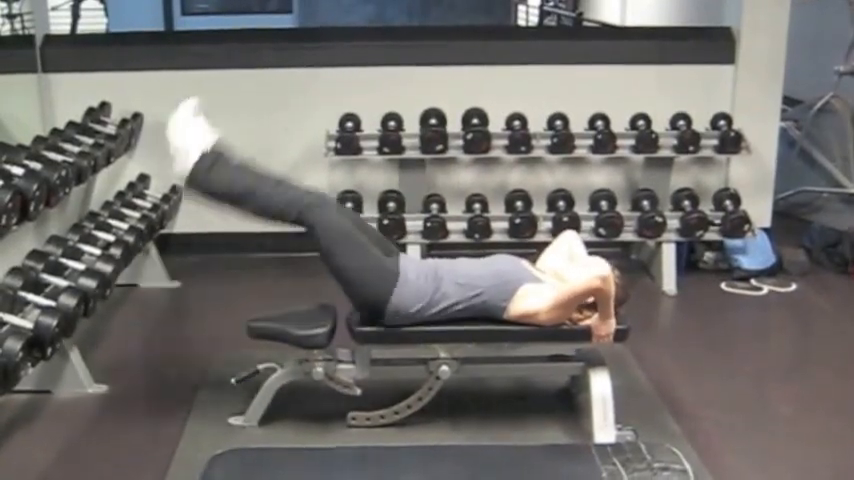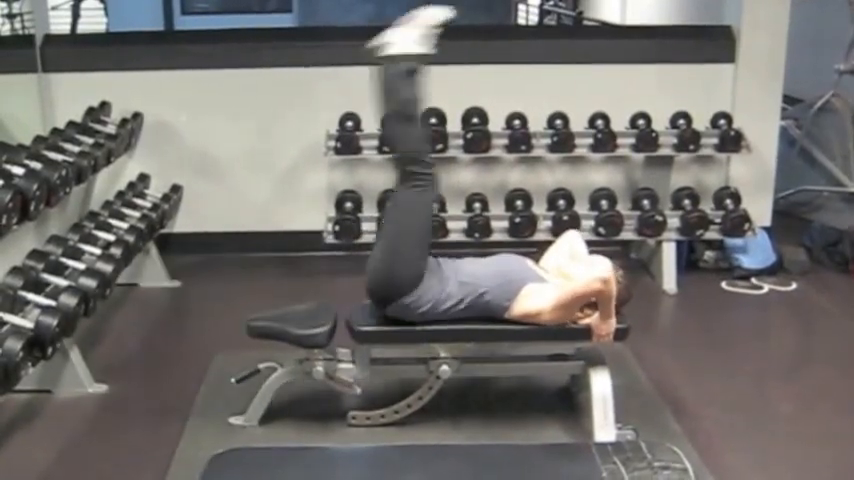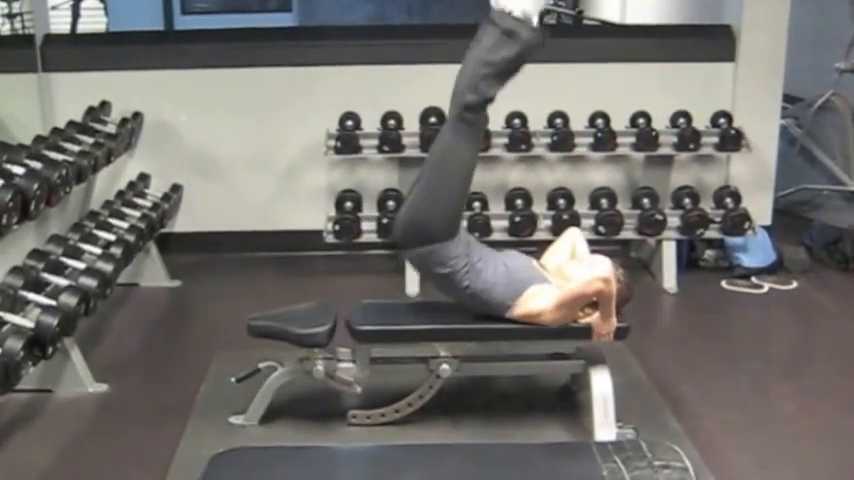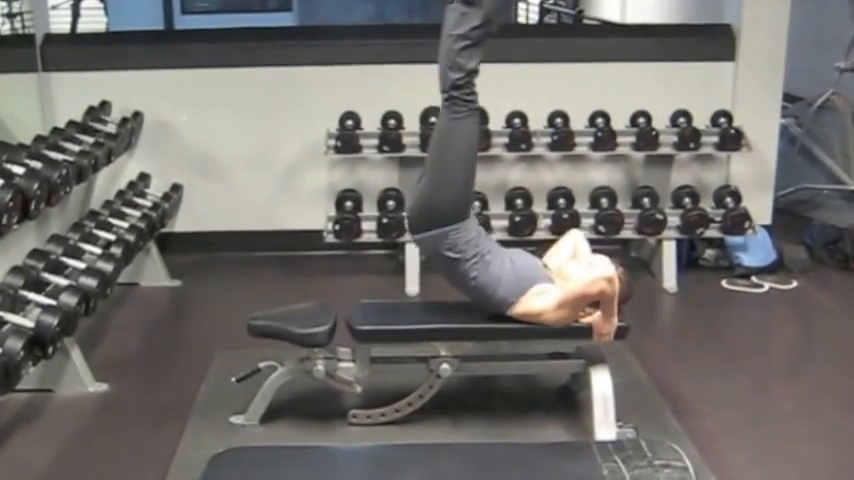
dt=0.3s
person 1, frame 1
left shoulder: (544, 304)
right shoulder: (544, 277)
left elbow: (599, 275)
right elbow: (569, 237)
left wrist: (606, 316)
left hip: (401, 293)
right hip: (410, 273)
left knee: (319, 210)
right knee: (325, 213)
left ankle: (204, 162)
right ankle: (207, 160)
person 1, frame 2
left shoulder: (547, 306)
right shoulder: (553, 275)
left elbow: (597, 277)
right elbow: (572, 235)
left wrist: (605, 318)
left hip: (406, 291)
right hip: (420, 282)
left knee: (418, 174)
left ankle: (401, 55)
right ankle: (401, 56)
person 1, frame 3
left shoulder: (550, 307)
right shoulder: (547, 281)
left elbow: (601, 279)
right elbow: (573, 233)
left wrist: (607, 319)
left hip: (429, 238)
right hip: (436, 241)
person 1, frame 4
left shoulder: (551, 307)
right shoulder: (549, 280)
left elbow: (605, 278)
right elbow: (574, 234)
left wrist: (607, 316)
left hip: (441, 227)
right hip: (447, 232)
